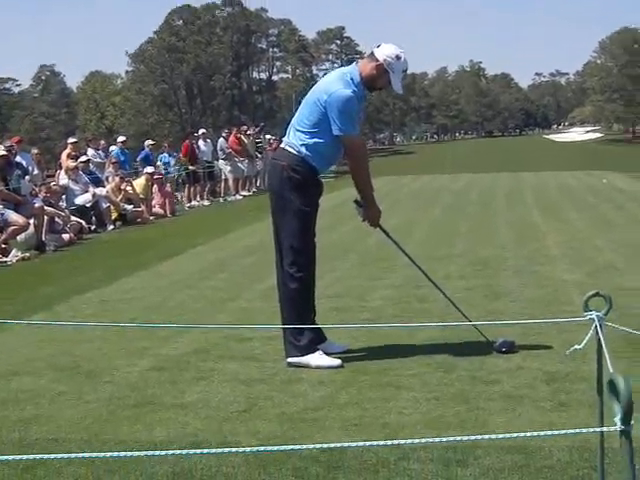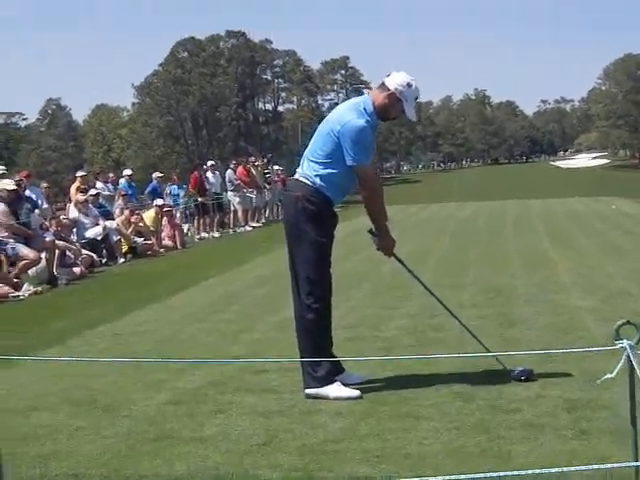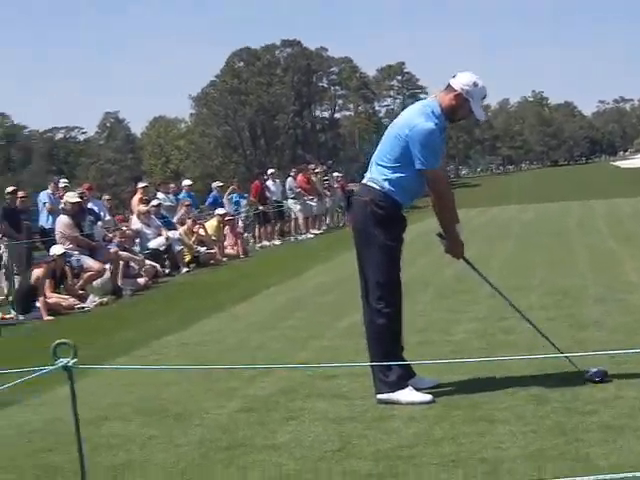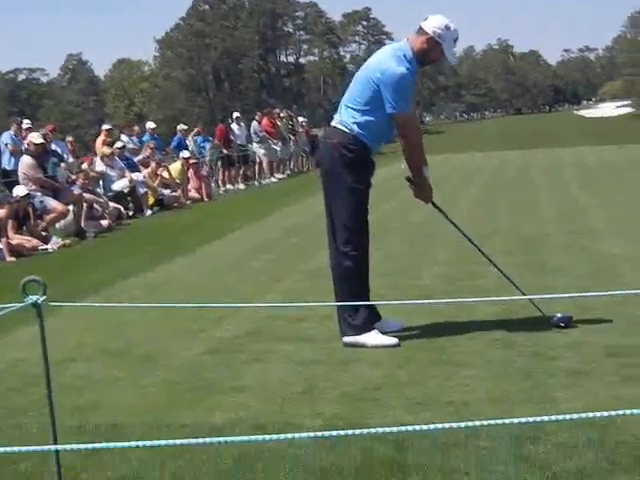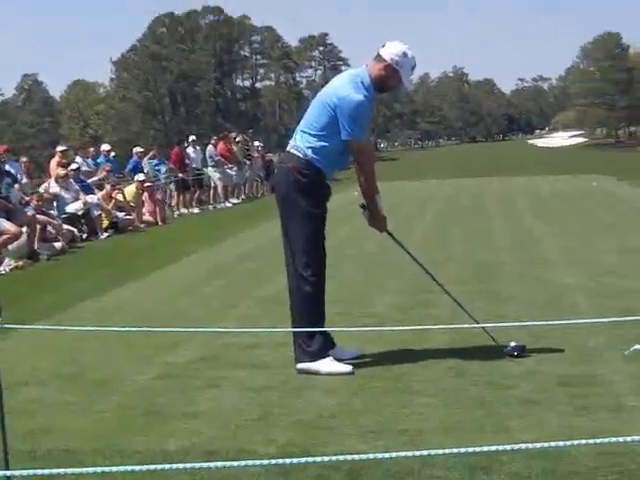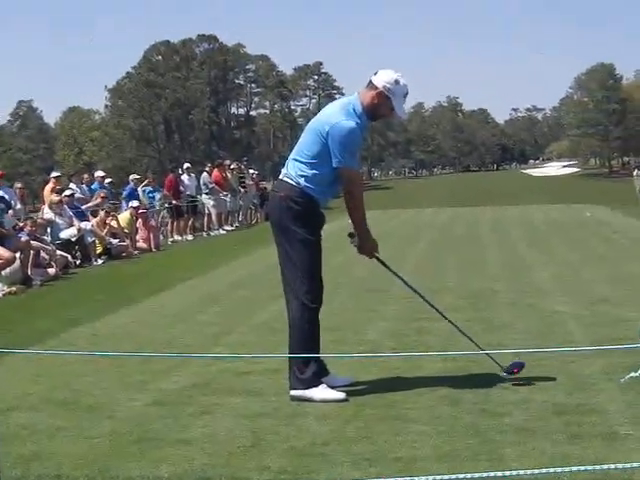
dt=0.2s
person 1, frame 1
left shoulder: (350, 84)
right shoulder: (343, 92)
left elbow: (358, 147)
right elbow: (354, 154)
left wrist: (369, 195)
right wrist: (369, 203)
left hip: (300, 173)
right hip: (292, 173)
left knee: (302, 260)
right knee: (295, 262)
left ankle: (310, 337)
right ankle: (300, 347)
person 1, frame 2
left shoulder: (362, 114)
right shoulder: (356, 123)
left elbow: (371, 176)
right elbow: (367, 184)
left wrist: (383, 223)
right wrist: (383, 233)
left hip: (315, 204)
right hip: (308, 204)
left knee: (318, 291)
right knee: (312, 293)
left ankle: (327, 367)
right ankle: (318, 379)
person 1, frame 3
left shoulder: (429, 116)
right shoulder: (425, 126)
left elbow: (440, 180)
right elbow: (437, 187)
left wrist: (454, 224)
right wrist: (452, 236)
left hip: (383, 208)
right hip: (376, 209)
left knee: (388, 296)
right knee: (381, 298)
left ankle: (399, 372)
right ankle: (389, 383)
person 1, frame 4
left shoulder: (399, 58)
right shoulder: (397, 70)
left elbow: (410, 124)
right elbow: (407, 131)
left wrist: (422, 167)
right wrist: (420, 181)
left hip: (350, 151)
right hip: (345, 152)
left knee: (355, 239)
right knee: (348, 241)
left ankle: (365, 317)
right ankle: (355, 326)
person 1, frame 5
left shoulder: (357, 83)
right shoulder: (354, 96)
left elbow: (364, 153)
right elbow: (362, 158)
left wrist: (372, 197)
right wrist: (374, 209)
left hip: (304, 176)
right hip: (300, 177)
left knee: (312, 264)
right knee: (307, 266)
left ankle: (318, 343)
right ankle: (310, 353)
person 1, frame 6
left shoulder: (348, 111)
right shoulder: (345, 124)
left elbow: (351, 181)
right elbow: (351, 187)
left wrist: (361, 230)
right wrist: (364, 236)
left hip: (297, 203)
right hip: (294, 205)
left knee: (306, 291)
right knee: (305, 292)
left ankle: (313, 370)
right ankle: (304, 380)
